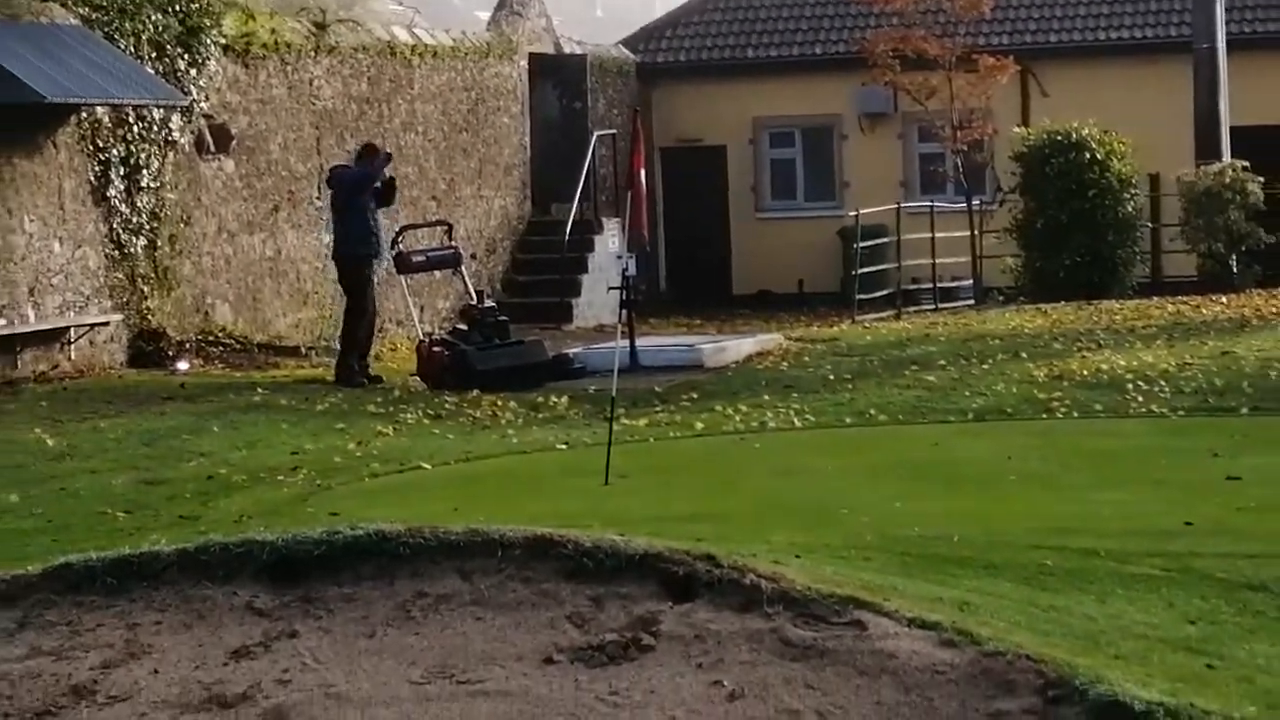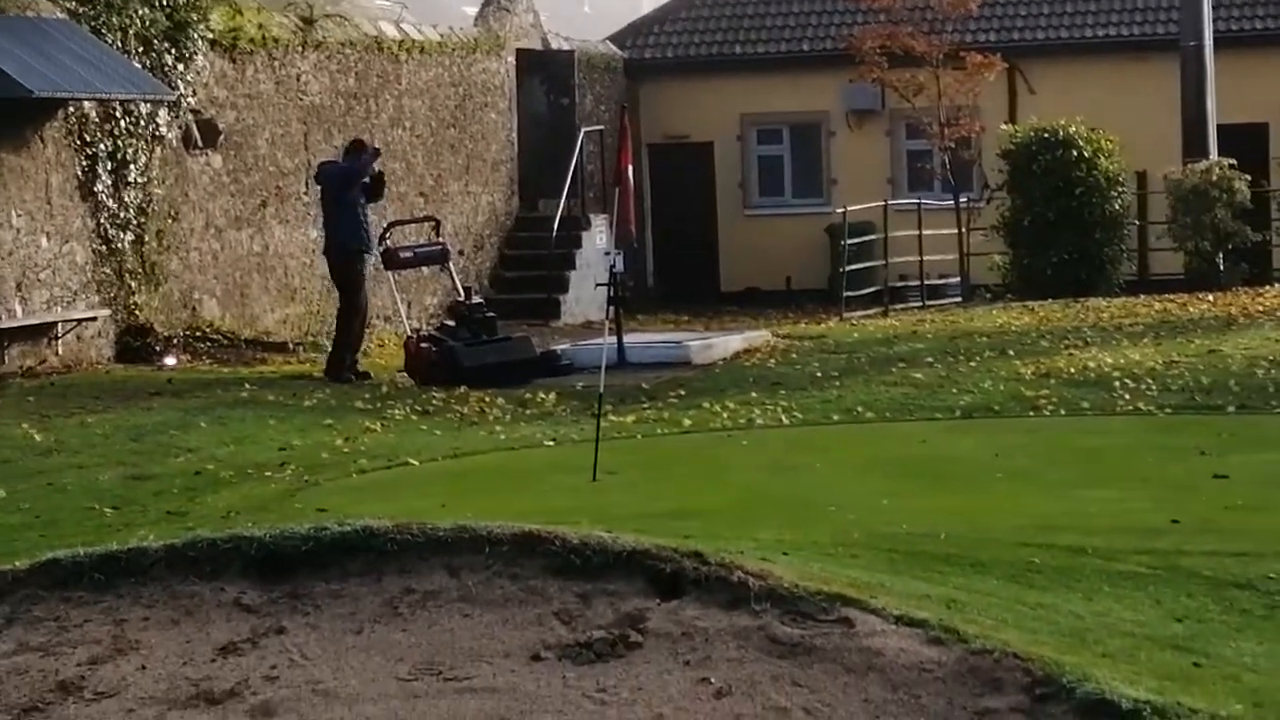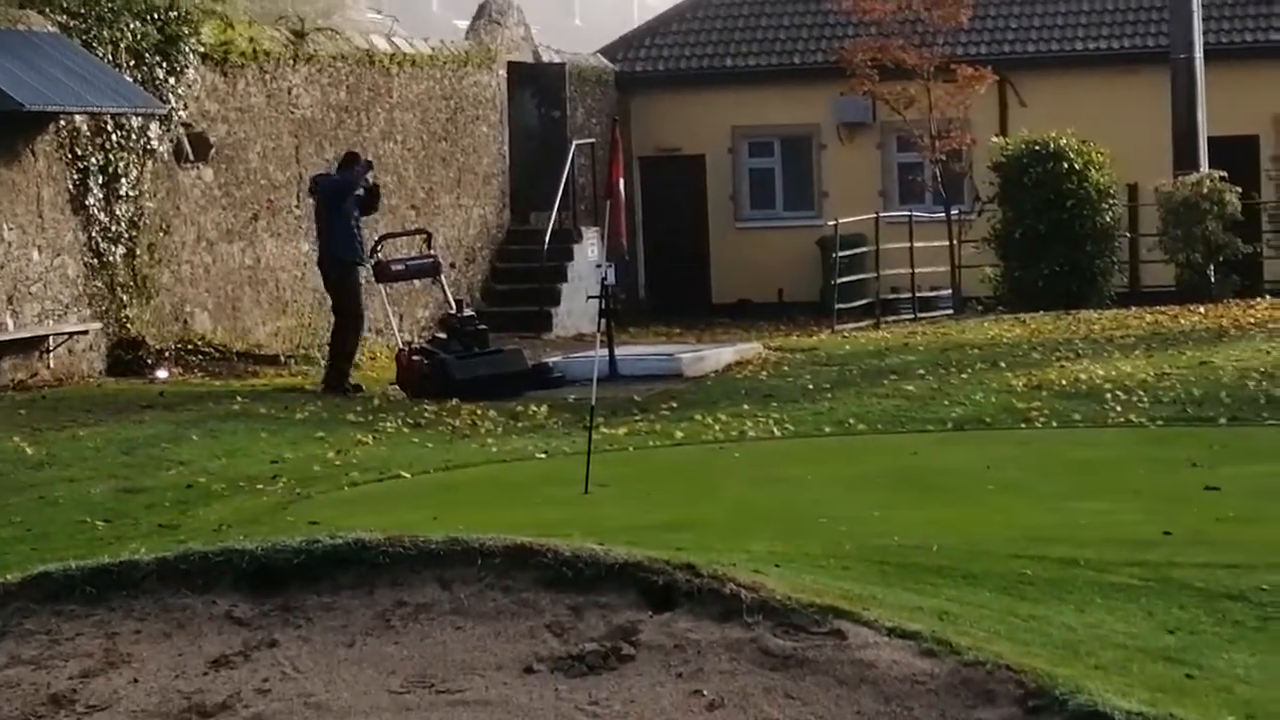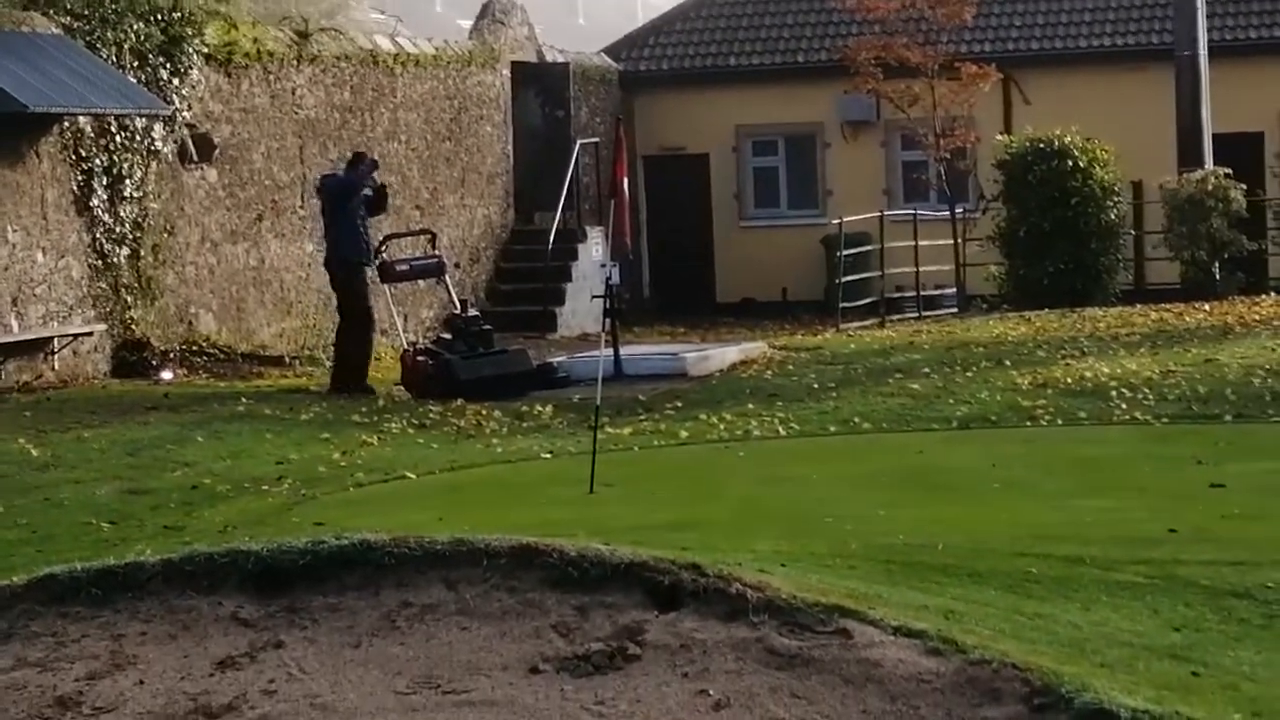
dt=0.1s
person 1, frame 1
left shoulder: (361, 185)
right shoulder: (346, 179)
left elbow: (384, 199)
right elbow: (367, 176)
left wrist: (387, 180)
right wrist: (382, 162)
left hip: (360, 255)
right hip: (353, 255)
left knee: (366, 311)
right knee: (359, 311)
left ankle: (359, 367)
right ankle: (346, 369)
person 1, frame 2
left shoulder: (350, 181)
right shoulder: (335, 174)
left elbow: (373, 194)
right elbow: (356, 170)
left wrist: (375, 174)
right wrist: (370, 157)
left hip: (351, 250)
right hip: (344, 250)
left knee: (356, 307)
right knee: (354, 306)
left ankle: (348, 362)
right ankle: (337, 364)
person 1, frame 3
left shoulder: (347, 194)
right shoulder: (329, 187)
left elbow: (368, 207)
right elbow: (348, 182)
left wrist: (370, 187)
right wrist: (363, 169)
left hip: (344, 262)
right hip: (338, 262)
left knee: (345, 319)
right knee: (353, 318)
left ankle: (337, 377)
right ankle: (336, 376)
person 1, frame 4
left shoulder: (355, 194)
right shoulder: (336, 187)
left elbow: (377, 207)
right elbow: (353, 182)
left wrist: (378, 187)
right wrist: (369, 169)
left hip: (351, 262)
right hip: (345, 262)
left knee: (351, 320)
right knee: (363, 319)
left ankle: (342, 377)
right ankle: (355, 378)
